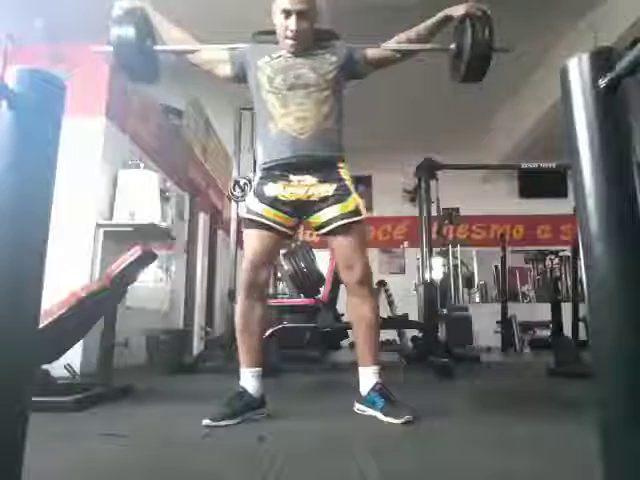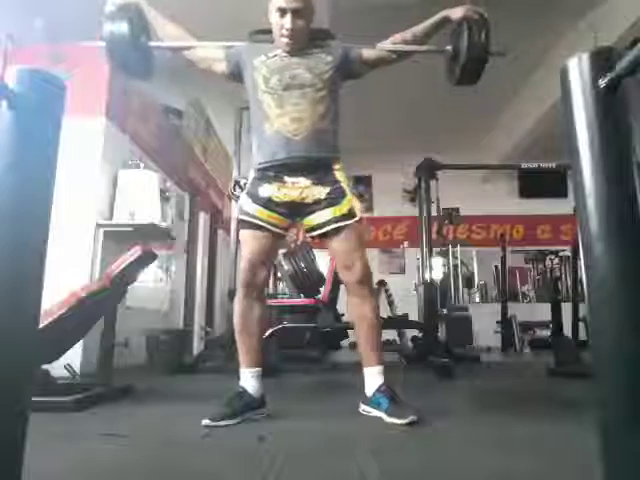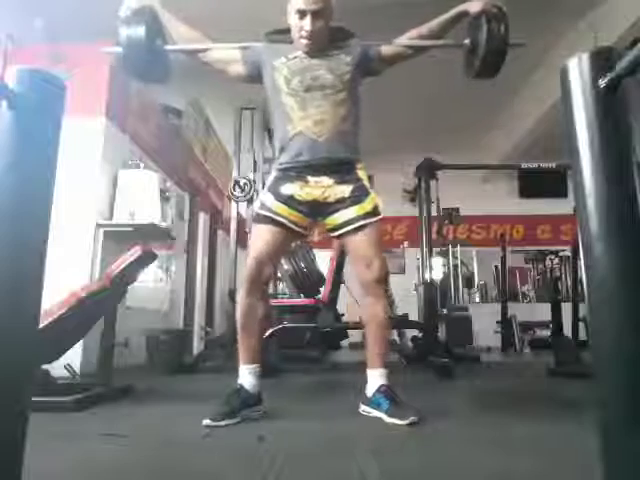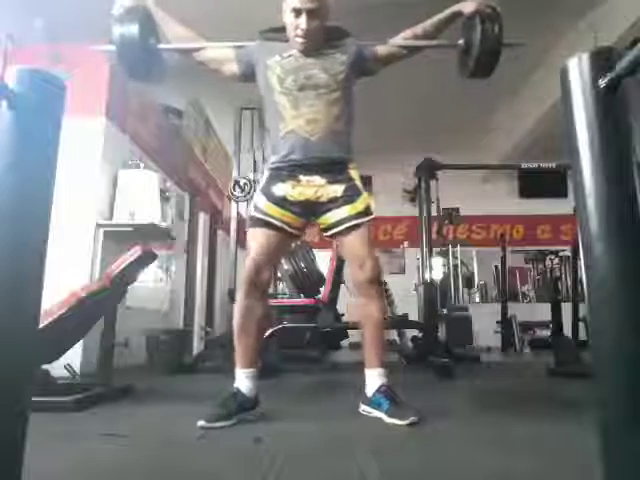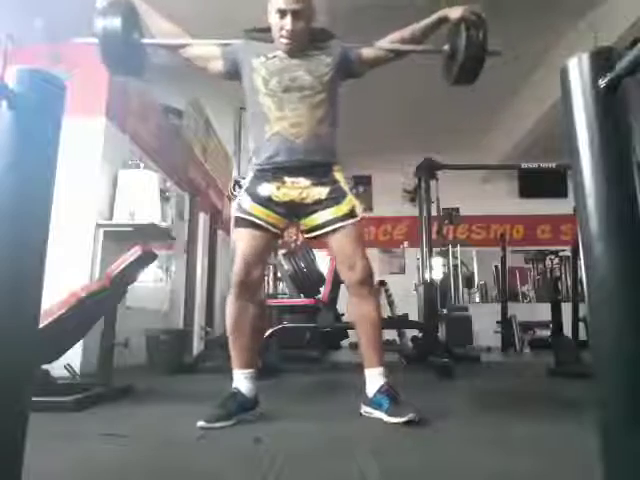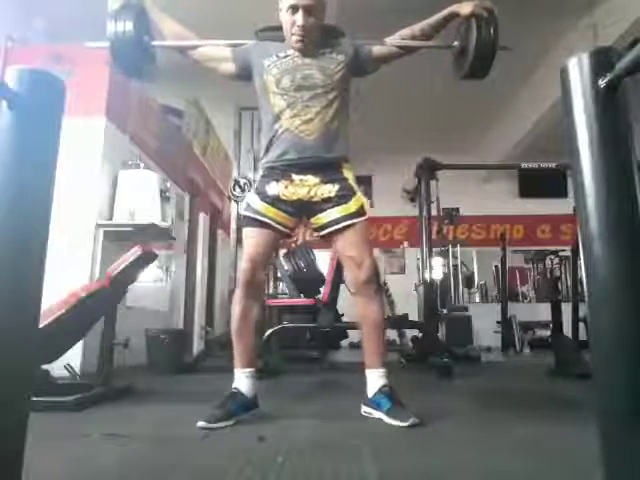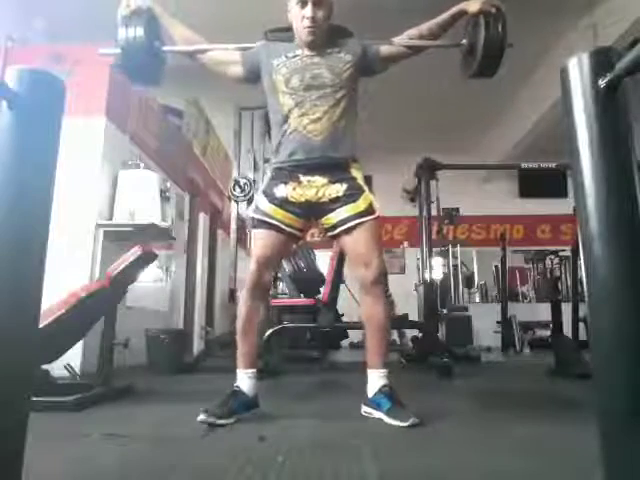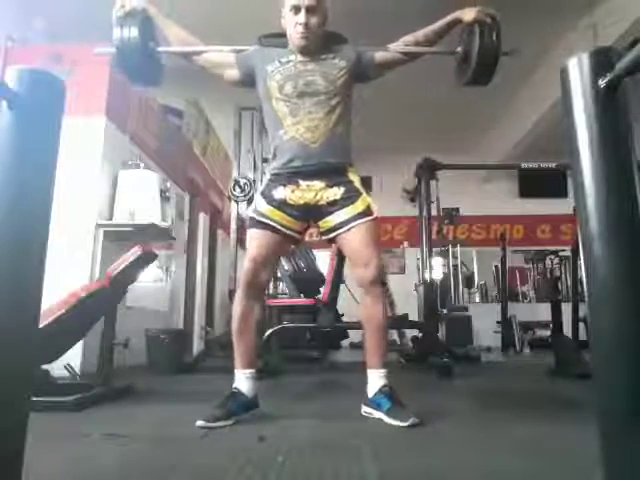
dt=0.3s
person 1, frame 1
left shoulder: (339, 55)
right shoulder: (253, 57)
left elbow: (397, 48)
right elbow: (193, 51)
left hip: (329, 178)
right hip: (273, 179)
left knee: (358, 278)
right knee: (251, 280)
left ankle: (370, 388)
right ankle: (250, 390)
person 1, frame 2
left shoulder: (334, 55)
right shoulder: (248, 56)
left elbow: (392, 48)
right elbow: (192, 48)
left hip: (324, 178)
right hip: (268, 179)
left knee: (358, 278)
right knee: (249, 281)
left ankle: (376, 389)
right ankle: (250, 390)
person 1, frame 3
left shoulder: (351, 55)
right shoulder: (263, 58)
left elbow: (407, 43)
right elbow: (207, 50)
left hip: (344, 178)
right hip: (288, 180)
left knee: (373, 278)
right knee: (254, 275)
left ankle: (377, 388)
right ankle: (246, 389)
person 1, frame 4
left shoulder: (349, 53)
right shoulder: (263, 54)
left elbow: (405, 42)
right elbow: (201, 50)
left hip: (338, 177)
right hip: (282, 178)
left knee: (369, 277)
right knee: (253, 279)
left ankle: (376, 389)
right ankle: (245, 390)
person 1, frame 5
left shoulder: (334, 55)
right shoulder: (246, 54)
left elbow: (390, 47)
right elbow: (186, 46)
left hip: (323, 180)
right hip: (267, 180)
left knee: (359, 277)
right knee: (243, 279)
left ankle: (377, 390)
right ankle: (243, 390)
person 1, frame 6
left shoulder: (345, 54)
right shoulder: (259, 55)
left elbow: (402, 40)
right elbow: (197, 48)
left hip: (333, 178)
right hip: (276, 178)
left knee: (364, 278)
right knee: (248, 277)
left ankle: (377, 391)
right ankle: (243, 389)
person 1, frame 7
left shoulder: (353, 52)
right shoulder: (267, 55)
left elbow: (409, 42)
right elbow: (203, 52)
left hip: (340, 177)
right hip: (285, 178)
left knee: (373, 276)
right knee: (256, 278)
left ankle: (377, 390)
right ankle: (244, 389)
person 1, frame 8
left shoulder: (347, 58)
right shoulder: (262, 60)
left elbow: (404, 49)
right elbow: (200, 53)
left hip: (337, 182)
right hip: (283, 183)
left knee: (372, 276)
right knee: (251, 278)
left ankle: (377, 390)
right ankle: (243, 390)
